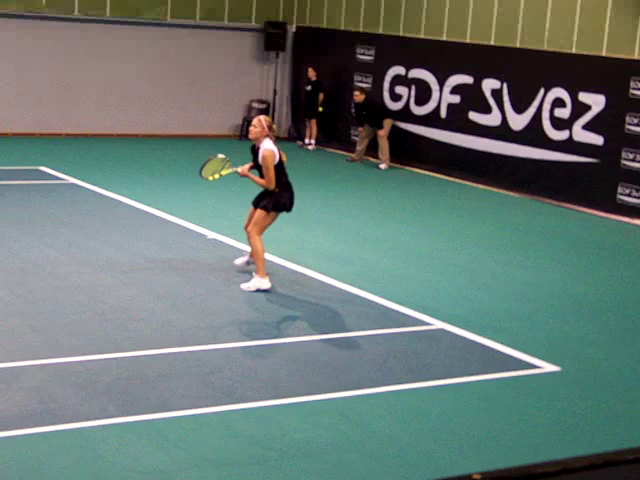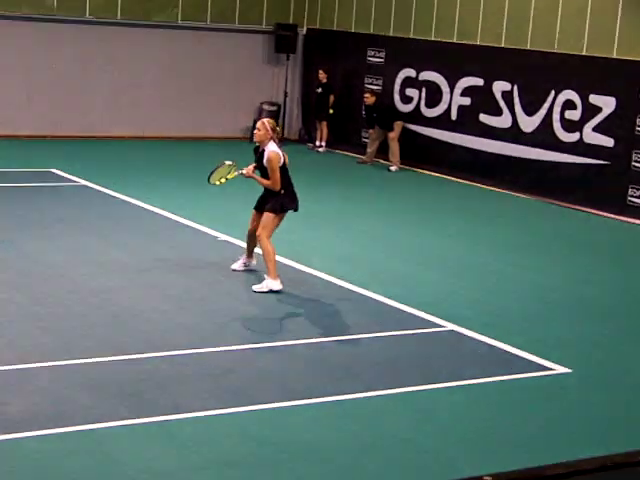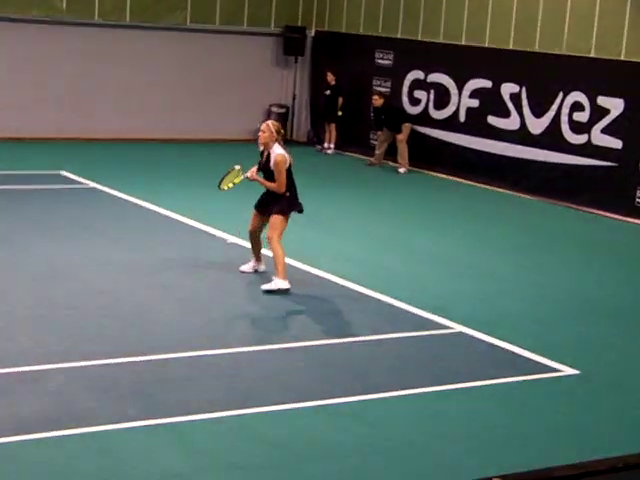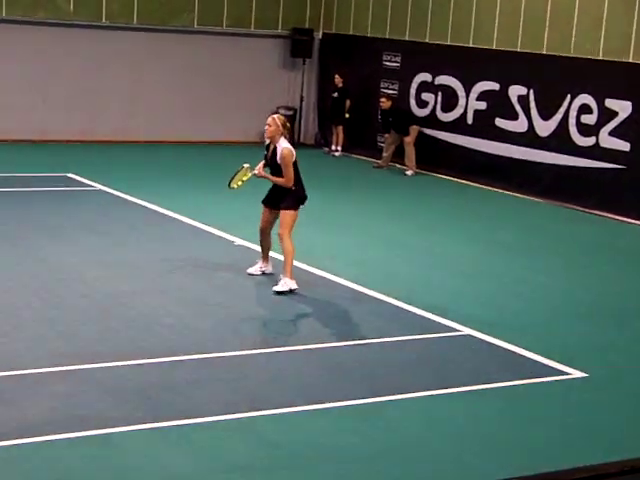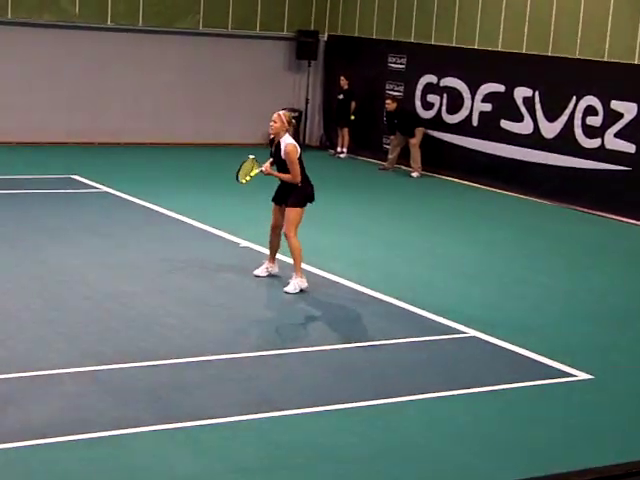
dt=0.1s
person 1, frame 1
left shoulder: (267, 152)
right shoulder: (258, 145)
left elbow: (270, 185)
left wrist: (248, 175)
right wrist: (251, 165)
left hip: (278, 195)
right hip: (269, 193)
left knee: (253, 232)
right knee: (248, 227)
left ankle: (262, 278)
right ankle: (252, 256)
person 1, frame 2
left shoulder: (272, 154)
right shoulder: (261, 148)
left elbow: (275, 186)
left wrist: (252, 176)
right wrist: (254, 166)
left hip: (282, 196)
right hip: (271, 194)
left knee: (262, 236)
right knee: (252, 231)
left ankle: (273, 280)
right ankle: (248, 259)
person 1, frame 3
left shoulder: (278, 157)
right shoulder: (264, 149)
left elbow: (280, 188)
left wrist: (257, 179)
right wrist: (256, 169)
left hip: (284, 198)
right hip: (269, 195)
left knee: (273, 237)
right knee: (253, 231)
left ankle: (281, 279)
right ankle: (257, 262)
person 1, frame 4
left shoulder: (285, 151)
right shoulder: (270, 143)
left elbow: (288, 183)
left wrist: (264, 176)
right wrist: (263, 164)
left hip: (291, 193)
right hip: (277, 190)
left knee: (284, 233)
right knee: (264, 228)
left ankle: (288, 279)
right ankle: (265, 264)
person 1, frame 5
left shoulder: (289, 146)
right shoulder: (275, 140)
left elbow: (296, 178)
left wrist: (272, 172)
right wrist: (270, 163)
left hip: (298, 190)
right hip: (285, 188)
left knee: (290, 233)
right knee: (275, 228)
left ankle: (299, 278)
right ankle: (271, 264)
